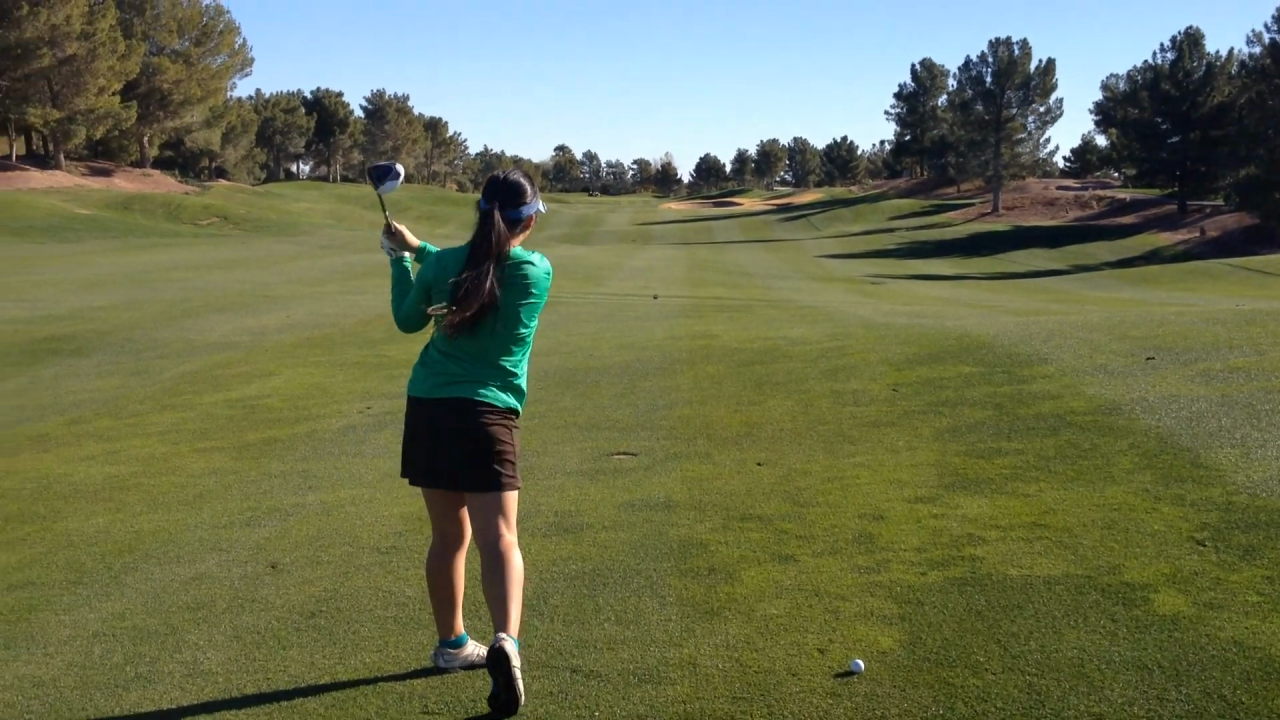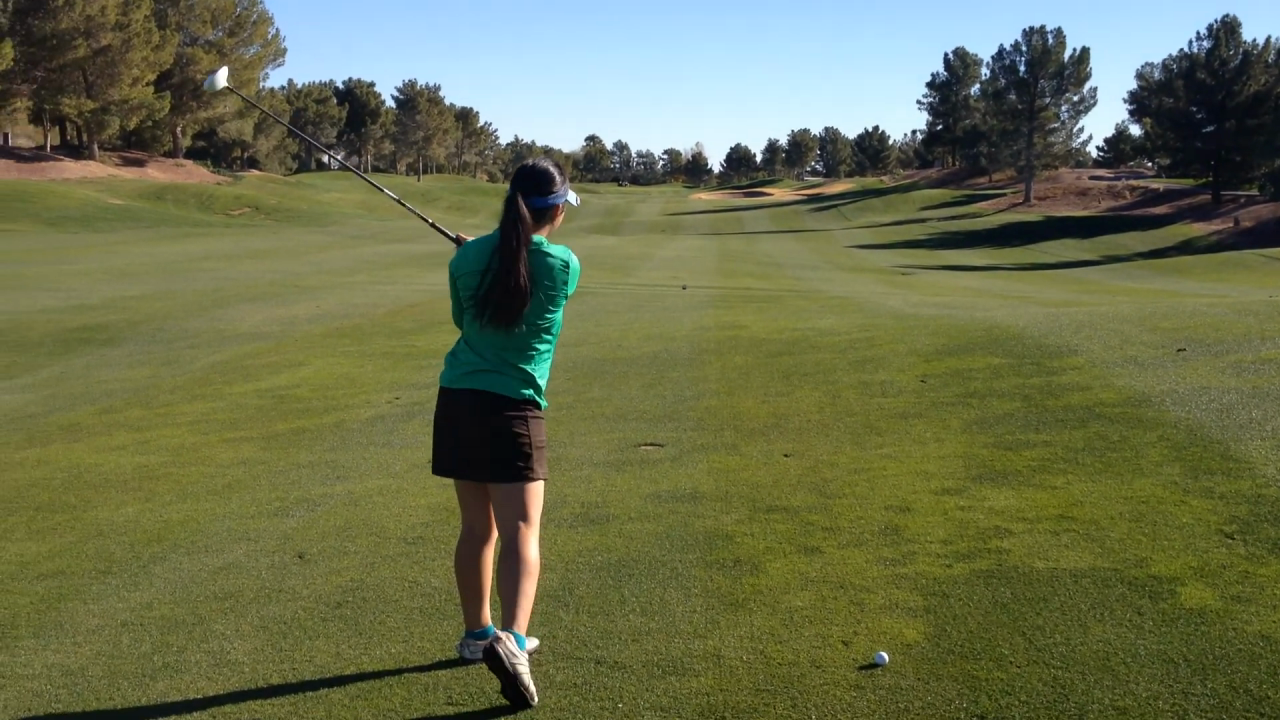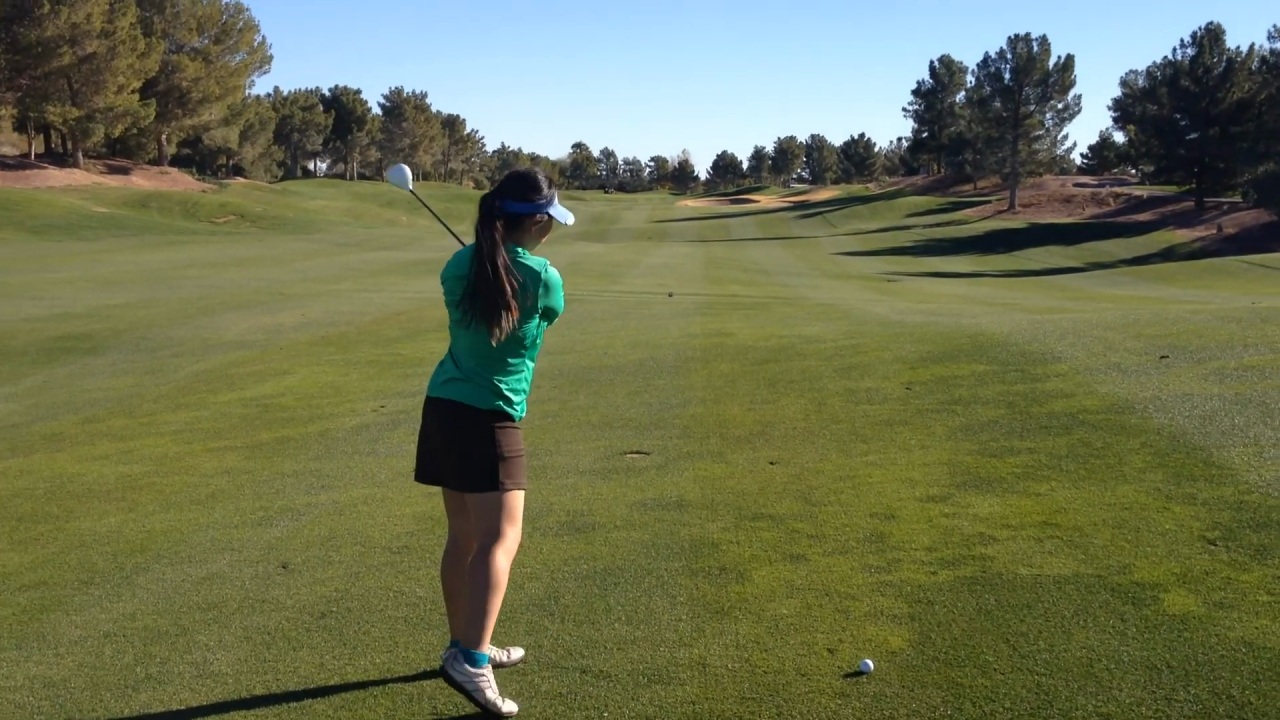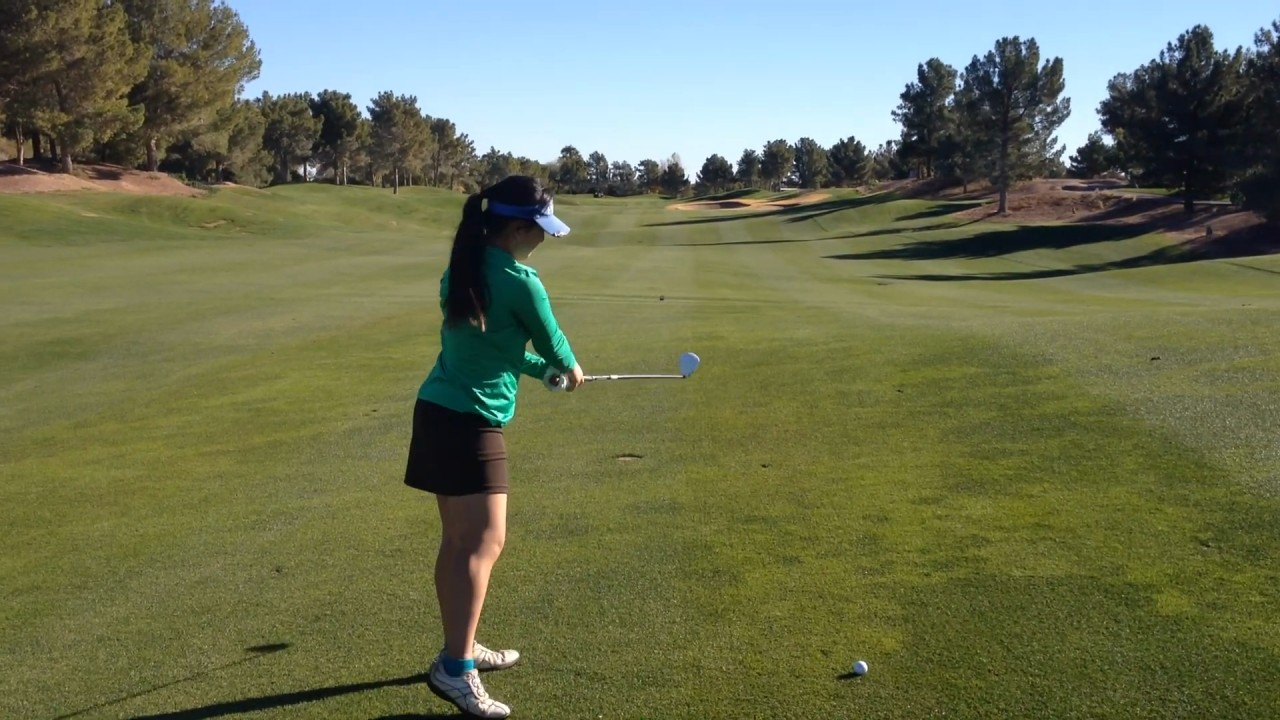
dt=0.2s
person 1, frame 1
left shoulder: (442, 266)
right shoulder: (539, 272)
left elbow: (405, 321)
left wrist: (399, 261)
right wrist: (418, 249)
left hip: (427, 408)
right hip: (485, 414)
left knee: (449, 535)
right knee: (499, 538)
left ankle: (452, 643)
right ankle: (505, 644)
person 1, frame 2
left shoulder: (469, 257)
right shoulder: (564, 265)
left hip: (457, 399)
right hip: (511, 407)
left knee: (478, 527)
right knee: (522, 528)
left ankle: (479, 634)
right ankle: (508, 640)
person 1, frame 3
left shoulder: (459, 266)
right shoulder: (540, 275)
right elbow: (550, 318)
left hip: (445, 408)
right hip: (488, 418)
left knee: (466, 536)
right knee: (500, 538)
left ankle: (466, 645)
right ankle: (470, 660)
person 1, frame 4
left shoulder: (462, 268)
right shoulder: (520, 281)
right elbow: (548, 342)
left wrist: (543, 369)
right wrist: (569, 369)
left hip: (440, 411)
right hip: (470, 421)
left knee: (460, 539)
right knee: (485, 543)
left ankle: (461, 647)
right ankle: (454, 668)
